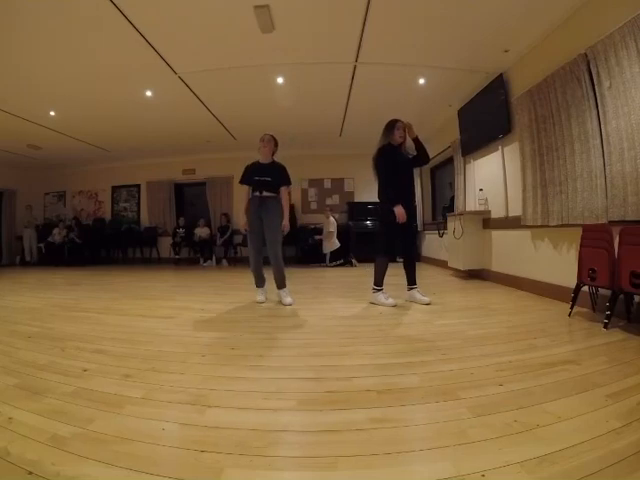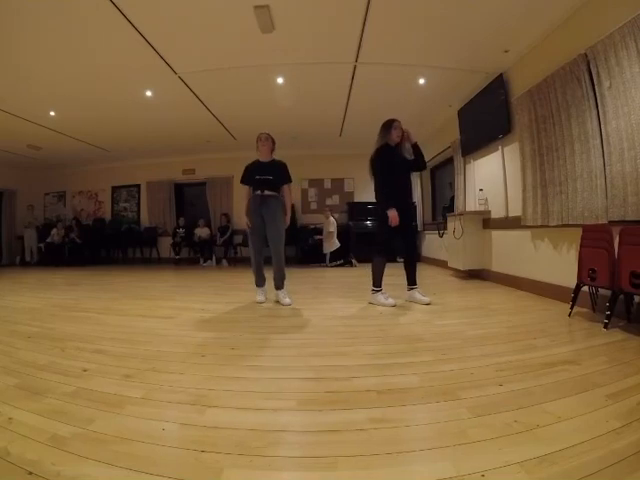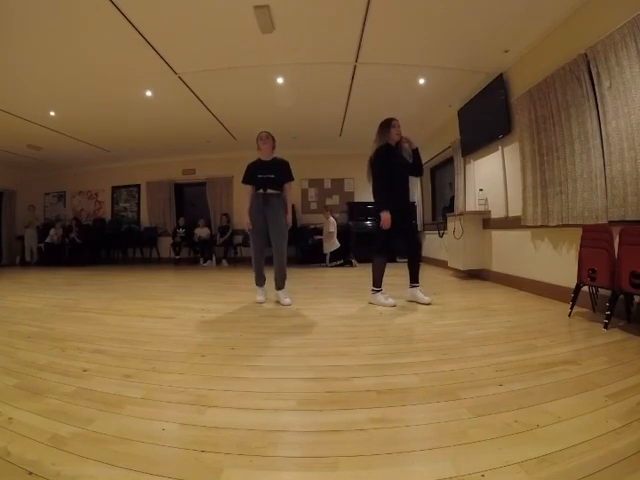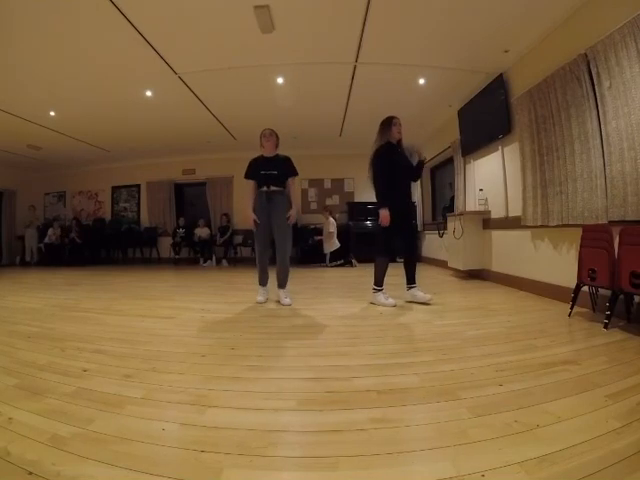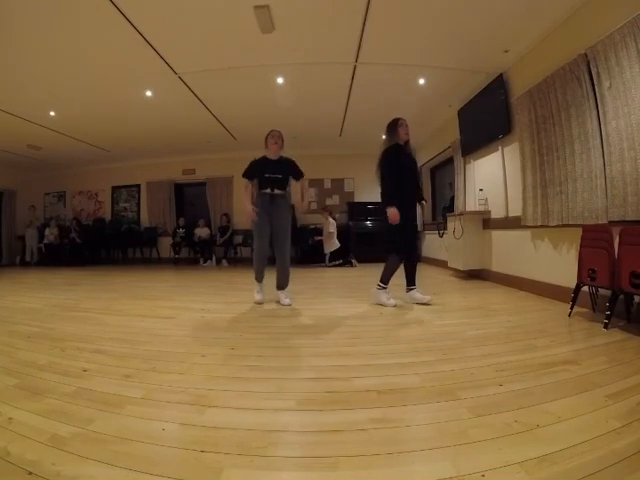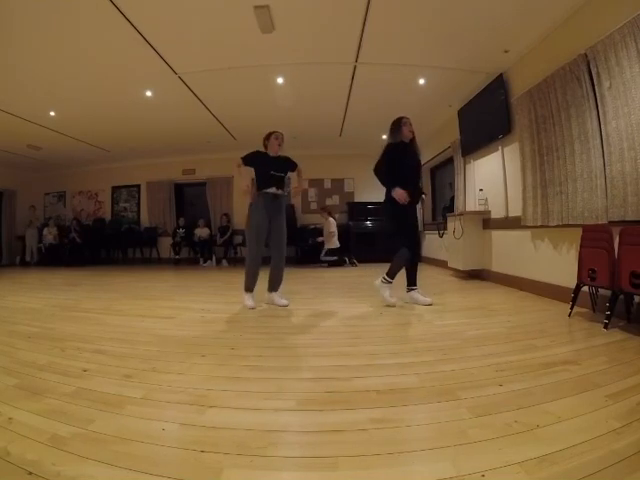
dt=0.2s
person 1, frame 1
left shoulder: (403, 156)
right shoulder: (384, 152)
left elbow: (424, 159)
right elbow: (385, 182)
left wrist: (414, 137)
right wrist: (395, 205)
left hip: (408, 206)
right hip: (391, 207)
left knee: (410, 248)
right knee: (386, 247)
left ankle: (412, 289)
right ankle: (377, 291)
person 1, frame 2
left shoulder: (401, 156)
right shoulder: (381, 154)
left elbow: (421, 165)
right elbow: (380, 184)
left wrist: (412, 142)
right wrist: (389, 208)
left hip: (405, 207)
right hip: (389, 208)
left knee: (411, 247)
right knee: (383, 247)
left ankle: (412, 289)
right ankle: (376, 292)
person 1, frame 3
left shoulder: (400, 155)
right shoulder: (381, 154)
left elbow: (418, 172)
right elbow: (378, 185)
left wrist: (413, 148)
right wrist: (383, 210)
left hip: (404, 208)
right hip: (388, 209)
left knee: (414, 245)
right knee: (383, 248)
left ankle: (414, 288)
right ankle: (376, 292)
person 1, frame 4
left shoulder: (401, 153)
right shoulder: (382, 152)
left elbow: (414, 176)
right elbow: (379, 181)
left wrist: (421, 163)
right wrist: (383, 207)
left hip: (405, 206)
right hip: (390, 207)
left knee: (411, 246)
right knee: (386, 247)
left ankle: (412, 289)
right ankle: (377, 291)
person 1, frame 5
left shoulder: (407, 154)
right shoulder: (391, 152)
right elbow: (386, 181)
left wrist: (420, 198)
right wrist: (389, 205)
left hip: (409, 207)
right hip: (396, 207)
left knee: (411, 248)
right knee: (399, 248)
left ankle: (411, 290)
right ankle: (381, 289)
person 1, frame 6
left shoulder: (412, 151)
right shoulder: (394, 148)
right elbow: (379, 170)
left wrist: (419, 193)
right wrist: (393, 188)
left hip: (409, 205)
right hip: (397, 205)
left knee: (414, 246)
right knee: (409, 244)
left ankle: (411, 290)
right ankle: (386, 281)
person 2, frame 1
left shoulder: (279, 168)
right shoulder: (250, 168)
left elbow: (284, 194)
right elbow: (246, 193)
left wrist: (286, 217)
right wrist: (244, 215)
left hip: (273, 207)
right hip: (254, 208)
left knee: (274, 250)
right knee: (255, 251)
left ankle: (282, 289)
right ankle: (260, 288)
person 2, frame 2
left shoulder: (280, 166)
right shoulder: (251, 168)
left elbow: (286, 191)
right elbow: (246, 192)
left wrist: (288, 213)
right wrist: (245, 214)
left hip: (275, 205)
right hip: (255, 206)
left knee: (277, 248)
right knee: (256, 249)
left ankle: (280, 289)
right ankle: (260, 288)
person 2, frame 3
left shoulder: (282, 164)
right shoulder: (252, 167)
left elbow: (287, 190)
right elbow: (249, 192)
left wrist: (289, 212)
right wrist: (247, 214)
left hip: (277, 204)
right hip: (258, 205)
left knee: (280, 248)
right knee: (257, 249)
left ankle: (280, 289)
right ankle: (260, 288)
person 2, frame 4
left shoulder: (285, 161)
right shoulder: (255, 163)
left elbow: (291, 185)
right elbow: (252, 188)
left wrist: (294, 207)
right wrist: (250, 210)
left hip: (281, 202)
right hip: (261, 203)
left knee: (283, 246)
right knee: (262, 247)
left ankle: (282, 289)
right ankle: (263, 288)
person 2, frame 5
left shoulder: (288, 163)
right shoulder: (257, 163)
left elbow: (302, 181)
right elbow: (247, 184)
right wrist: (248, 204)
left hip: (282, 205)
right hip: (262, 205)
left knee: (283, 250)
right knee: (260, 248)
left ankle: (282, 290)
right ankle: (259, 285)
person 2, frame 6
left shoulder: (285, 161)
right shoulder: (258, 156)
left elbow: (298, 170)
right elbow: (240, 164)
left wrist: (299, 185)
right wrist: (245, 183)
left hip: (279, 205)
right hip: (261, 203)
left knee: (279, 251)
right knee: (255, 249)
left ankle: (273, 293)
right ankle: (248, 293)
